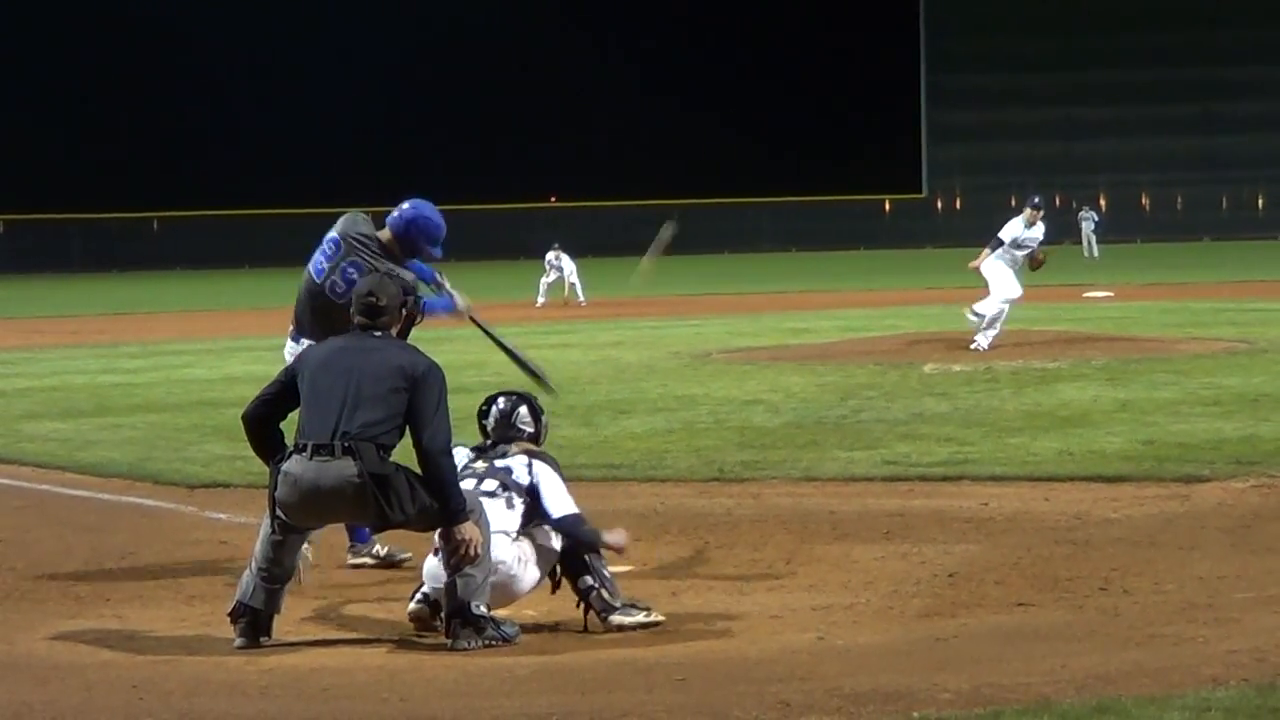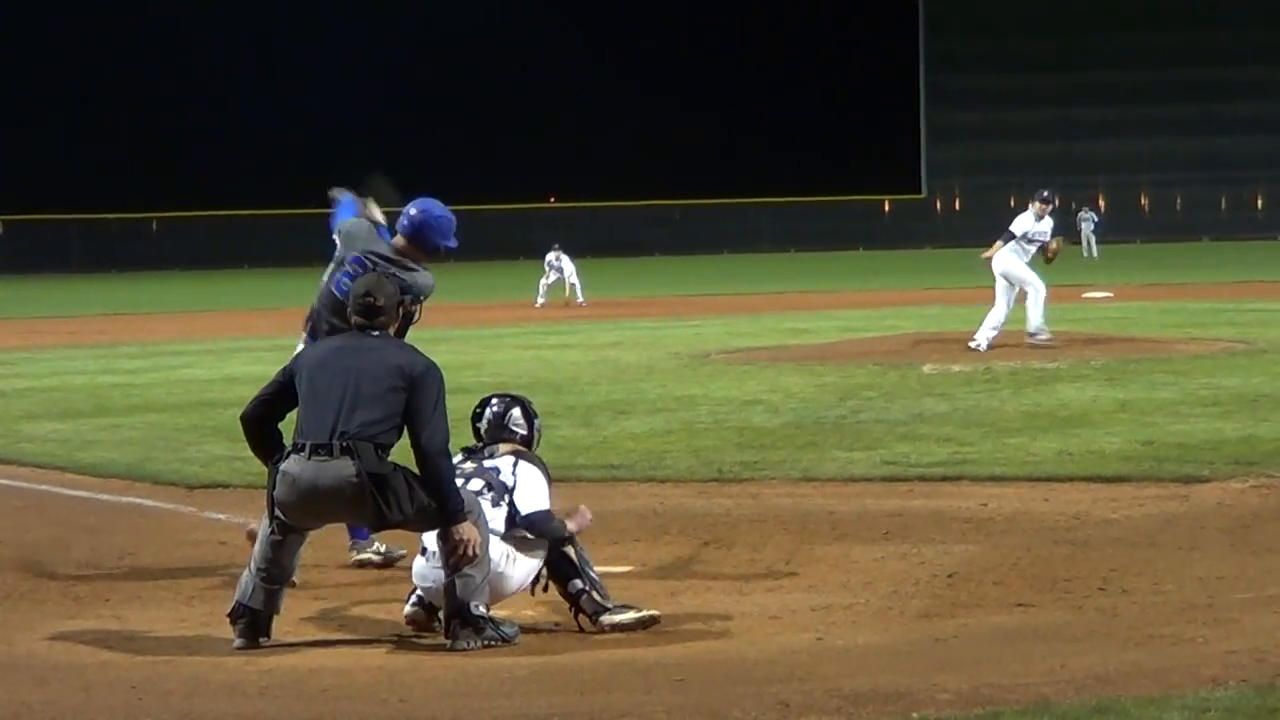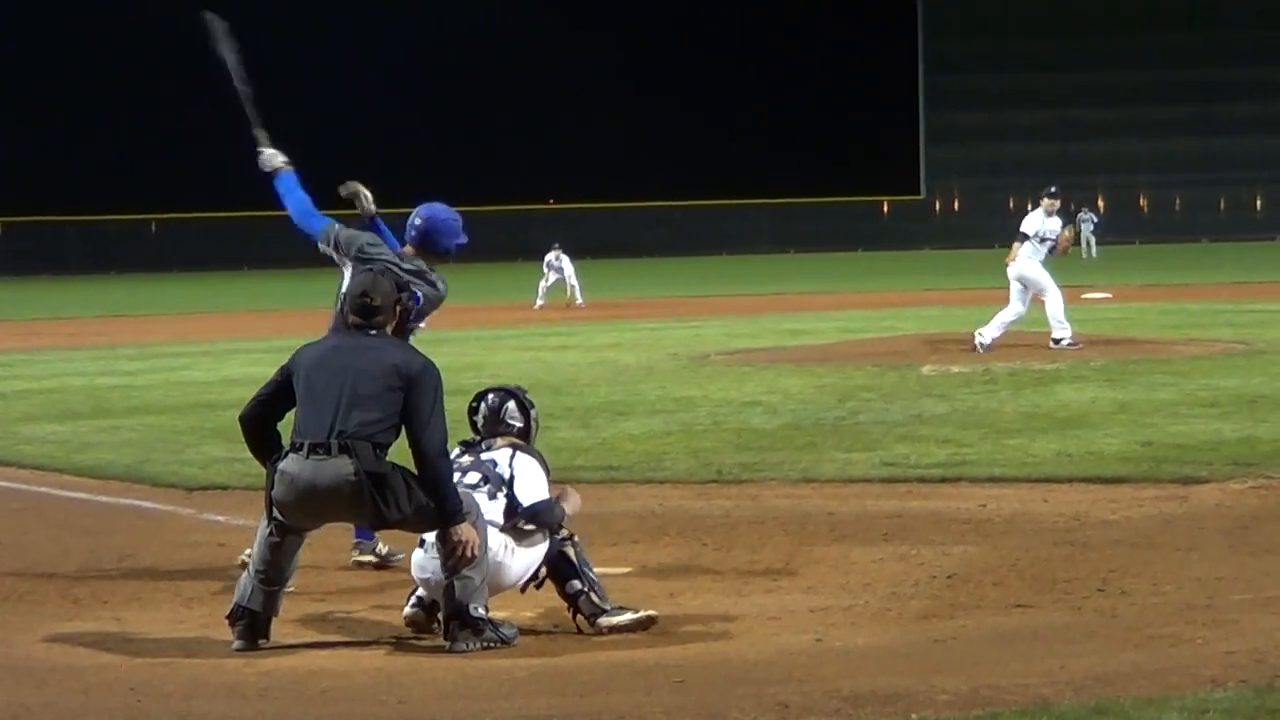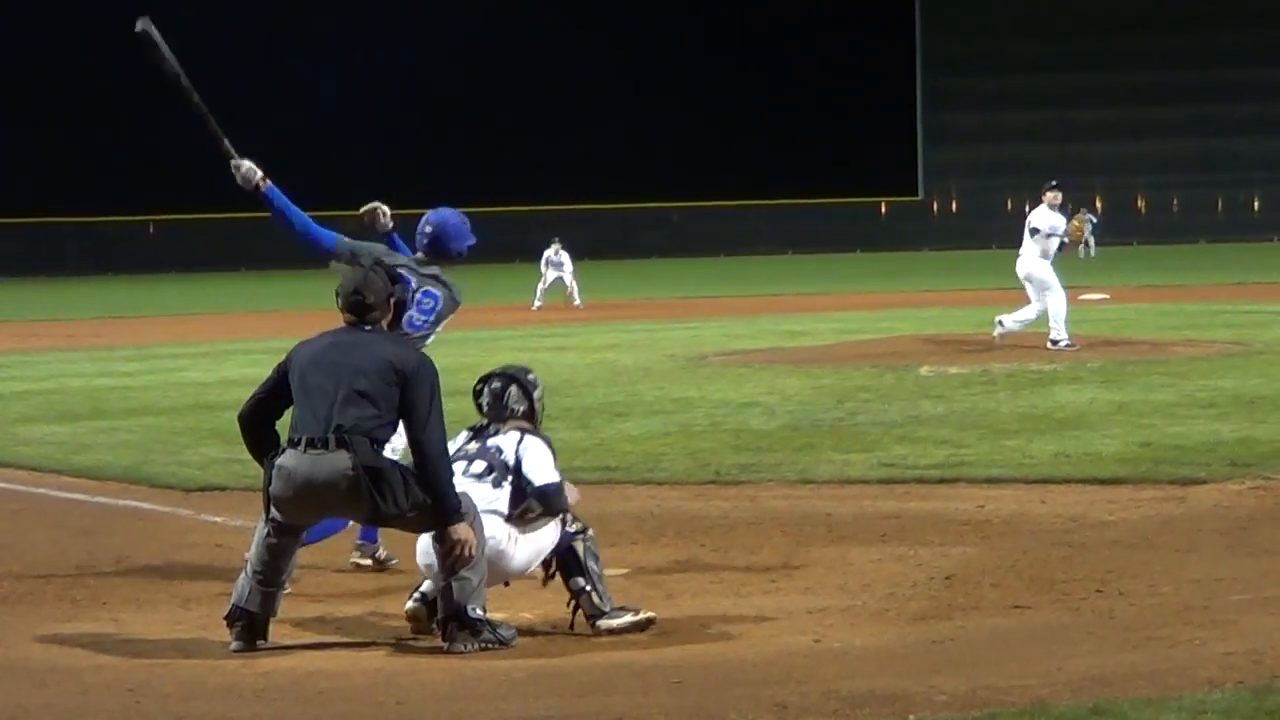
dt=0.1s
person 1, frame 1
left shoulder: (351, 224)
right shoulder: (393, 280)
left elbow: (398, 250)
right elbow: (422, 306)
left wrist: (437, 283)
right wrist: (450, 302)
left ankle: (362, 544)
person 1, frame 2
left shoulder: (354, 235)
right shoulder: (419, 284)
left elbow: (344, 215)
left wrist: (360, 210)
right wrist: (379, 223)
left ankle: (362, 544)
person 1, frame 3
left shoulder: (365, 249)
right shoulder: (436, 291)
left elbow: (306, 218)
left wrist: (279, 168)
right wrist: (373, 217)
left ankle: (367, 544)
person 1, frame 4
left shoulder: (382, 260)
right shoulder: (451, 298)
left elbow: (316, 235)
left wrist: (262, 185)
right wrist: (390, 233)
left knee: (379, 458)
left ankle: (368, 546)
person 2, frame 1
left shoulder: (315, 354)
right shoulder: (418, 365)
left elbow: (255, 416)
right elbow: (433, 449)
right wrist: (459, 518)
left hip: (300, 482)
right hip: (362, 481)
left knee: (283, 514)
right knee: (467, 509)
left ankle: (250, 620)
right ankle: (470, 620)
person 2, frame 2
left shoulder: (313, 353)
right shoulder: (416, 364)
left elbow: (254, 417)
right elbow: (431, 449)
right wrist: (457, 518)
left hip: (298, 481)
right hip: (360, 480)
left knee: (281, 514)
right knee: (465, 508)
left ankle: (249, 621)
right ankle: (469, 620)
person 2, frame 3
left shoulder: (310, 353)
right shoulder: (413, 363)
left elbow: (253, 418)
right elbow: (429, 448)
right wrist: (456, 519)
left hip: (297, 480)
right hip: (358, 479)
left knee: (280, 518)
right knee: (463, 509)
left ankle: (247, 623)
right ankle: (468, 623)
person 2, frame 4
left shoulder: (306, 349)
right shoulder: (409, 357)
left elbow: (252, 417)
right elbow: (427, 444)
right wrist: (453, 517)
left hip: (294, 474)
right hip: (355, 472)
left knee: (279, 520)
right knee: (461, 512)
left ankle: (245, 624)
right ankle: (466, 624)
person 3, frame 1
left shoulder: (464, 456)
right shoulder: (538, 465)
right elbow: (569, 526)
right wrist: (608, 540)
left hip: (439, 576)
right hip: (501, 575)
right knee: (571, 534)
left ankle: (426, 601)
right ankle: (612, 608)
person 3, frame 2
left shoulder: (458, 460)
right shoulder: (525, 466)
right elbow: (538, 523)
right wrist: (572, 525)
left hip: (428, 575)
right knee: (556, 536)
left ankle: (421, 604)
right ankle: (603, 610)
person 3, frame 3
left shoulder: (458, 454)
right shoulder: (523, 458)
right elbow: (539, 513)
right wrist: (565, 508)
left hip: (426, 567)
right knee: (556, 533)
left ankle: (423, 606)
right ankle: (600, 611)
person 3, frame 4
left shoulder: (465, 438)
right shoulder: (530, 442)
right elbow: (550, 496)
right wrist: (567, 500)
left hip: (431, 553)
right hip: (486, 546)
right knee: (568, 527)
left ankle: (425, 603)
right ankle: (602, 612)
person 4, frame 1
left shoulder: (1041, 228)
right shoulder: (1015, 225)
left elbow: (1031, 247)
right elbow: (997, 242)
right wrist: (979, 260)
left hip: (1009, 267)
right hip: (995, 261)
left knee: (1002, 307)
right knee: (1013, 292)
left ankle: (981, 341)
right ankle: (977, 311)
person 4, frame 2
left shoulder: (1048, 223)
right shoulder: (1026, 219)
left elbow: (1041, 244)
right elbow: (1008, 235)
right wrist: (992, 252)
left hip: (1016, 263)
right hip: (1006, 258)
left knee: (1003, 306)
right knee: (1037, 288)
left ankle: (981, 340)
right ankle: (1035, 331)
person 4, frame 3
left shoulder: (1057, 222)
right shoulder: (1035, 217)
left elbow: (1051, 247)
right elbow: (1022, 237)
left wrist: (1062, 245)
right wrist: (1012, 256)
left hip: (1029, 265)
right hip: (1023, 263)
left knee: (1017, 308)
right knee: (1053, 295)
left ankle: (984, 337)
right ankle: (1061, 337)
person 4, frame 4
left shoulder: (1060, 219)
right shoulder: (1040, 213)
left elbow: (1059, 245)
right elbow: (1035, 231)
right wrist: (1043, 245)
left hip: (1037, 264)
right hip: (1032, 262)
left knee: (1039, 305)
right knee: (1057, 296)
left ankle: (1005, 323)
right ankle: (1058, 339)
